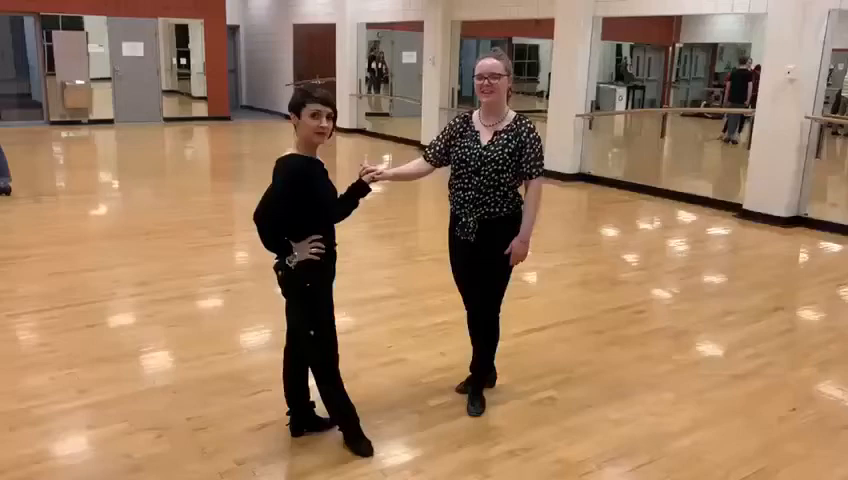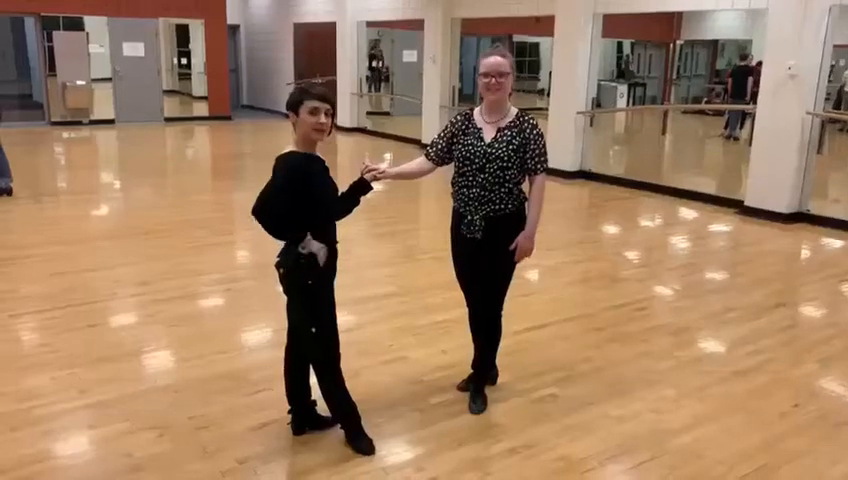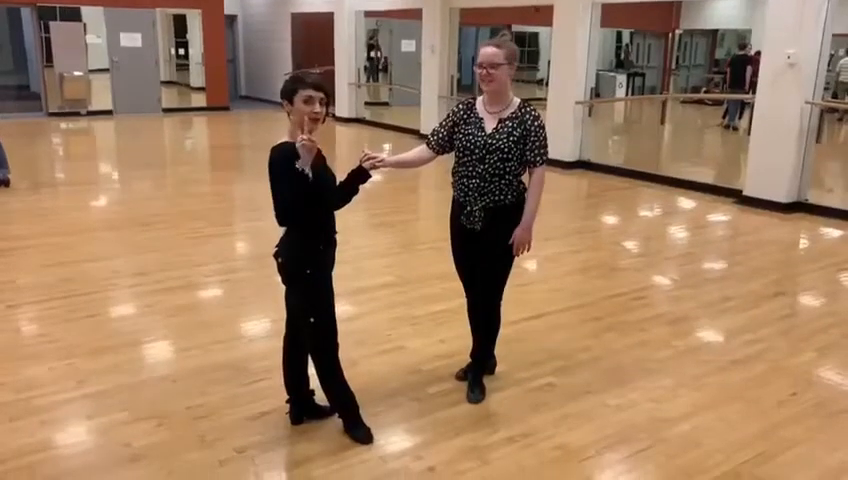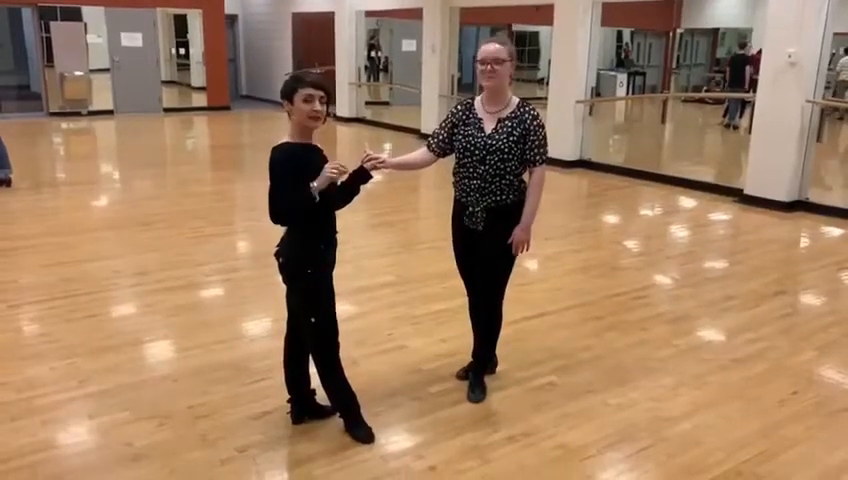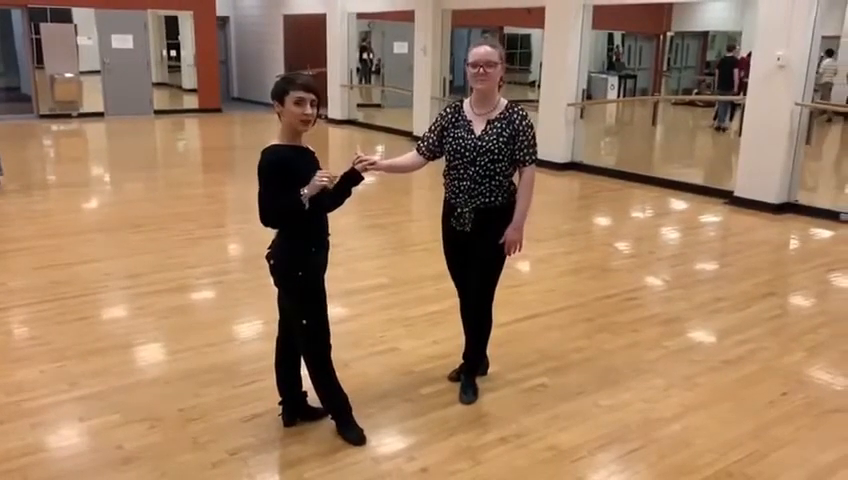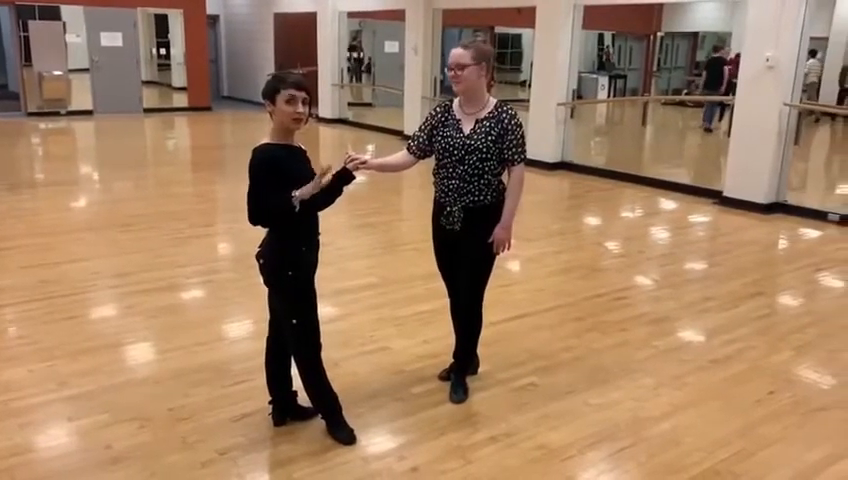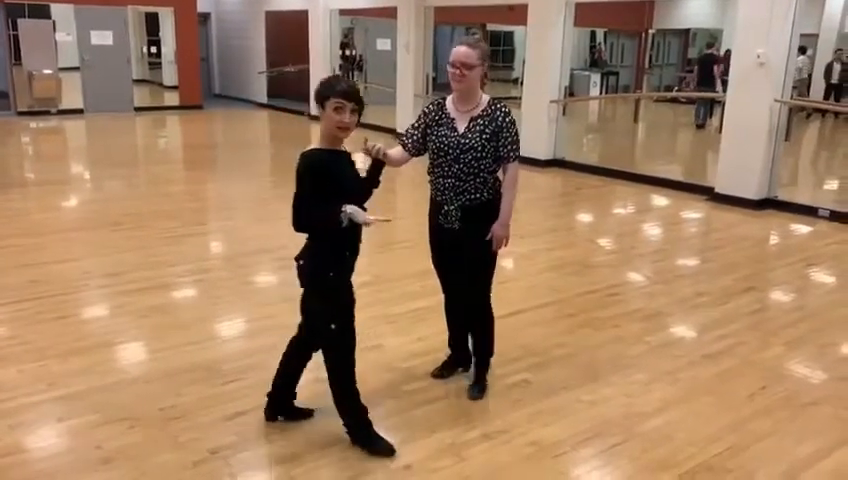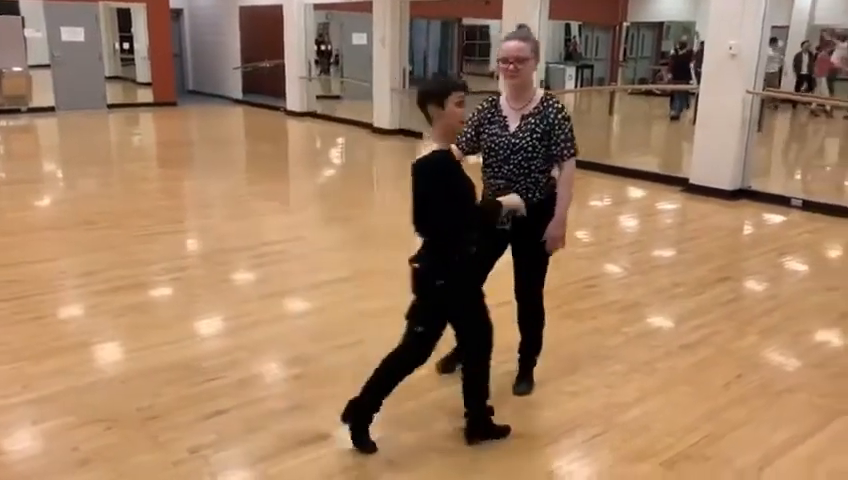
dt=0.7s
person 1, frame 1
left shoulder: (314, 166)
right shoulder: (292, 169)
left elbow: (330, 213)
right elbow: (264, 217)
left wrist: (360, 186)
right wrist: (289, 252)
left hip: (316, 271)
right hip: (302, 273)
left knee: (301, 344)
right knee: (322, 350)
left ankle: (301, 417)
right ankle: (348, 425)
person 1, frame 2
left shoulder: (314, 163)
right shoulder: (291, 165)
left elbow: (332, 211)
right elbow: (263, 211)
left wrist: (362, 185)
right wrist: (301, 242)
left hip: (316, 267)
right hip: (304, 269)
left knee: (302, 341)
right knee: (324, 347)
left ankle: (302, 415)
right ankle: (350, 423)
person 1, frame 3
left shoulder: (313, 153)
right shoulder: (283, 156)
left elbow: (330, 200)
right elbow: (285, 214)
left wrist: (360, 173)
right wrist: (304, 166)
left hip: (316, 253)
right hip: (301, 257)
left knee: (300, 332)
right knee: (322, 337)
left ankle: (301, 404)
right ankle: (348, 412)
person 1, frame 4
left shoulder: (315, 152)
right shoulder: (284, 156)
left elbow: (332, 202)
right elbow: (279, 213)
left wrist: (362, 173)
right wrist: (316, 184)
left hip: (317, 253)
right hip: (302, 256)
left knee: (301, 331)
right knee: (323, 336)
left ankle: (302, 404)
right ankle: (349, 411)
person 1, frame 5
left shoulder: (306, 154)
right shoulder: (273, 159)
left elbow: (324, 205)
right elbow: (269, 216)
left wrist: (353, 175)
right wrist: (306, 192)
left hip: (309, 256)
right hip: (293, 260)
left knee: (292, 334)
right knee: (315, 339)
left ankle: (293, 406)
right ankle: (341, 414)
person 1, frame 6
left shoulder: (298, 152)
right shoulder: (265, 157)
left elbow: (315, 203)
right elbow: (258, 214)
left wrist: (344, 175)
right wrist: (298, 194)
left hip: (300, 255)
right hip: (283, 259)
left knee: (283, 332)
right knee: (305, 338)
left ankle: (283, 405)
right ankle: (331, 413)
person 1, frame 7
left shoulder: (342, 156)
right shoulder: (313, 162)
left elbow: (355, 199)
right elbow: (302, 220)
left wrist: (377, 166)
right wrist: (344, 213)
left hip: (338, 263)
right hip: (322, 266)
left knee: (311, 334)
right knee: (341, 343)
left ankle: (279, 401)
right ankle: (358, 427)
person 1, frame 8
left shoulder: (444, 159)
right shoulder: (433, 166)
right elbow: (437, 224)
right wrist: (498, 205)
left hip: (457, 269)
right hip: (440, 273)
left knee: (478, 338)
right knee: (416, 349)
left ankle: (478, 421)
right ankle: (358, 414)
person 2, frame 1
left shoulder: (523, 131)
right shoulder: (460, 125)
left elbow: (534, 184)
right elbow: (427, 163)
left wrist: (524, 235)
right wrist: (388, 173)
left hip: (499, 232)
right hip: (462, 229)
left knee: (487, 307)
right knee: (472, 305)
left ankle: (477, 381)
right ankle: (485, 370)
person 2, frame 2
left shoulder: (526, 127)
right shoulder: (461, 122)
left elbow: (537, 180)
right elbow: (429, 161)
left wrist: (530, 230)
right wrist: (390, 172)
left hip: (503, 229)
right hip: (465, 226)
left knee: (490, 304)
right knee: (473, 303)
left ankle: (479, 378)
right ankle: (487, 368)
person 2, frame 3
left shoulder: (528, 118)
right shoulder: (463, 112)
left elbow: (537, 172)
right elbow: (430, 150)
left wrist: (527, 223)
right wrist: (389, 160)
left hip: (502, 220)
right hip: (464, 216)
left knee: (488, 295)
right knee: (472, 293)
left ankle: (477, 368)
right ankle: (485, 358)
person 2, frame 4
left shoulder: (526, 117)
right shoulder: (461, 112)
left elbow: (536, 172)
right elbow: (430, 153)
left wrist: (525, 224)
right wrist: (390, 162)
left hip: (503, 219)
right hip: (465, 216)
left knee: (489, 294)
right knee: (474, 292)
left ankle: (479, 368)
right ankle: (486, 357)
person 2, frame 5
left shoulder: (515, 119)
right shoulder: (451, 114)
left elbow: (527, 172)
right elbow: (421, 156)
left wrist: (517, 224)
right wrist: (381, 164)
left hip: (493, 221)
right hip: (455, 217)
left knee: (479, 296)
right knee: (465, 294)
left ankle: (470, 370)
right ankle: (477, 358)
person 2, frame 6
left shoulder: (504, 117)
right shoulder: (441, 114)
left elbow: (516, 172)
right elbow: (411, 155)
left wrist: (506, 223)
right wrist: (370, 163)
left hip: (482, 220)
right hip: (445, 217)
left knee: (469, 295)
right knee: (455, 294)
left ankle: (460, 368)
right ankle: (468, 357)
person 2, frame 7
left shoulder: (498, 114)
right shoulder: (434, 112)
left elbow: (510, 169)
right elbow: (403, 154)
left wrist: (504, 219)
right wrist: (382, 154)
left hip: (481, 216)
right hip: (442, 215)
left knee: (476, 294)
right knee: (451, 291)
left ankle: (482, 367)
right ankle: (458, 354)
person 2, frame 8
left shoulder: (552, 110)
right shoulder: (488, 108)
left elbow: (567, 167)
right elbow: (459, 150)
left wrist: (559, 218)
left hip: (534, 216)
left knee: (528, 294)
left ankle: (526, 366)
right ankle: (464, 348)
